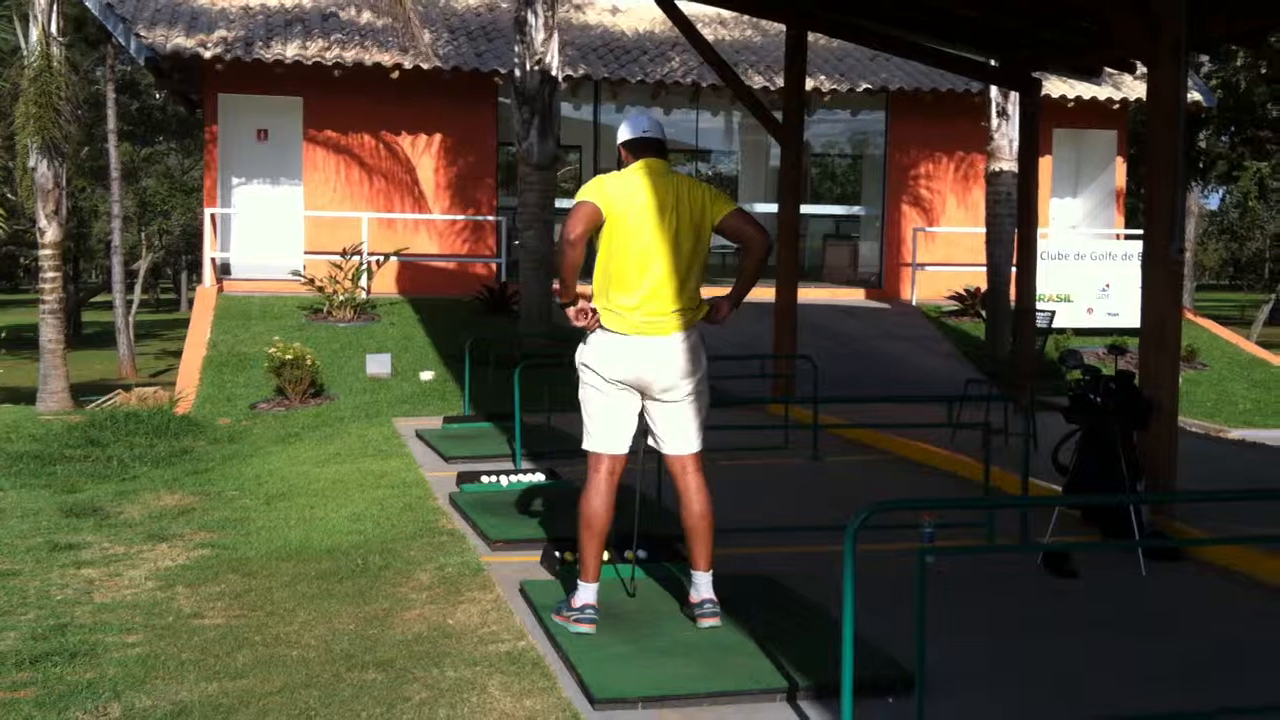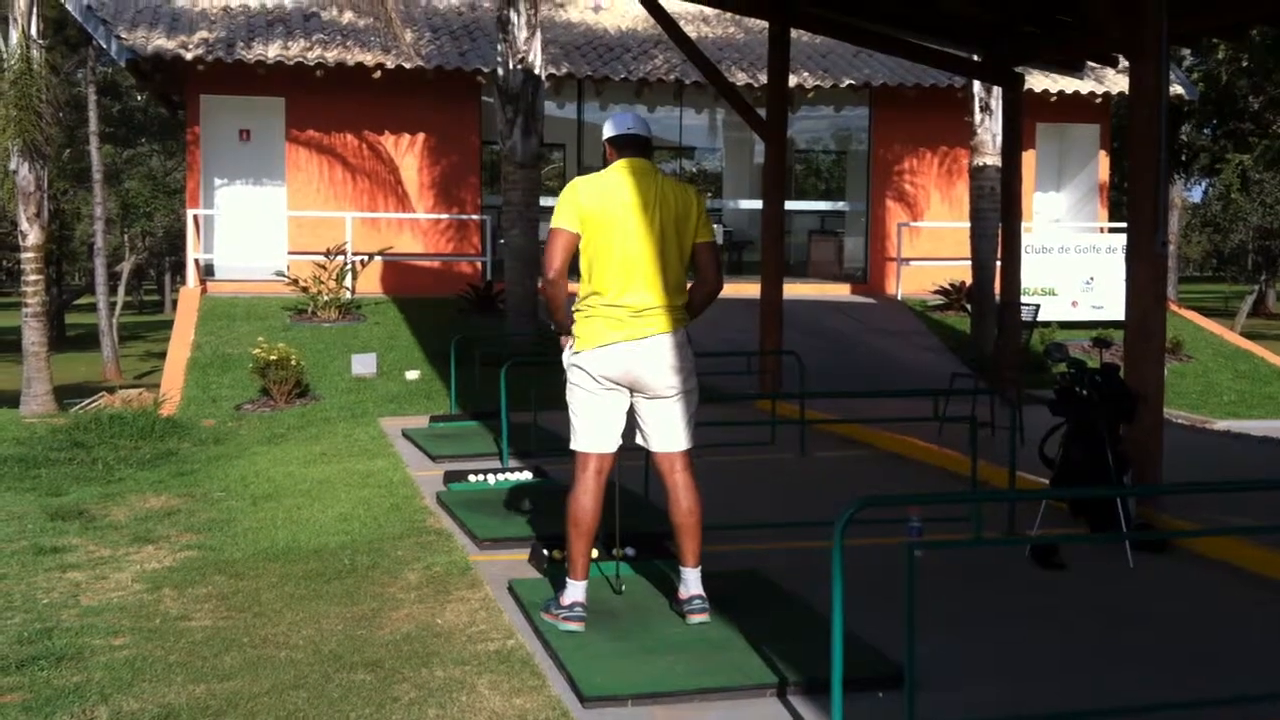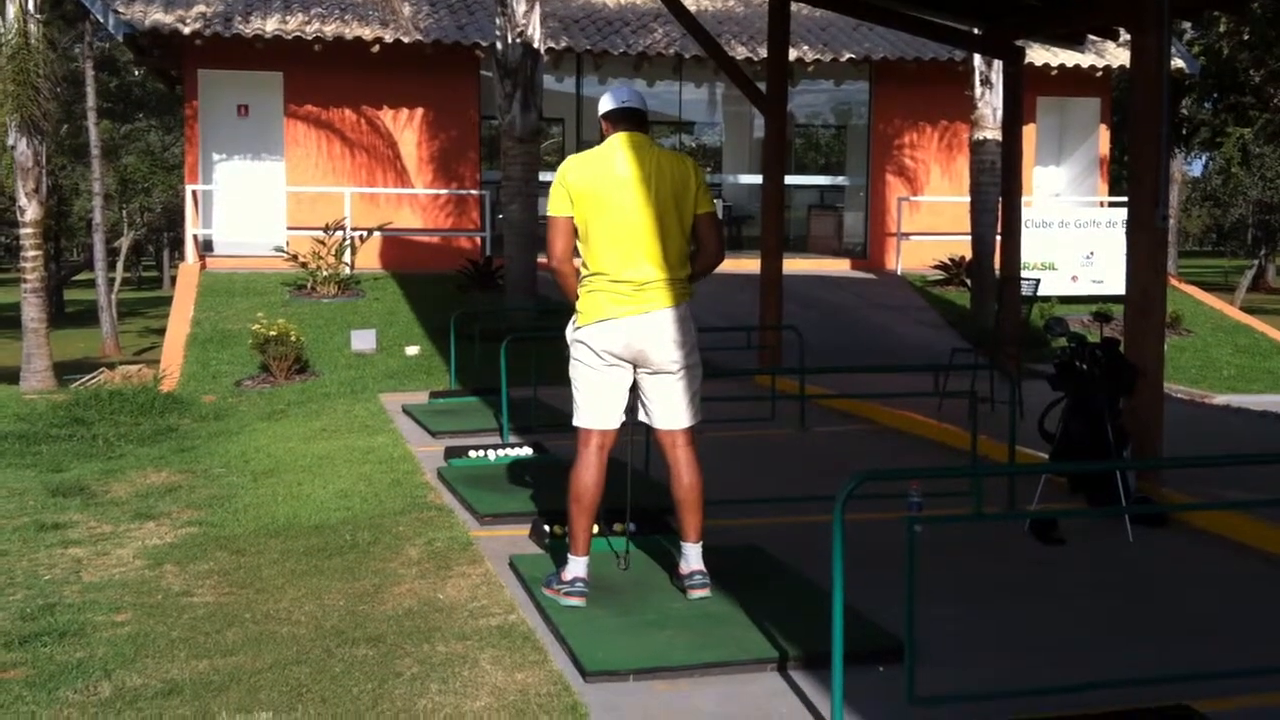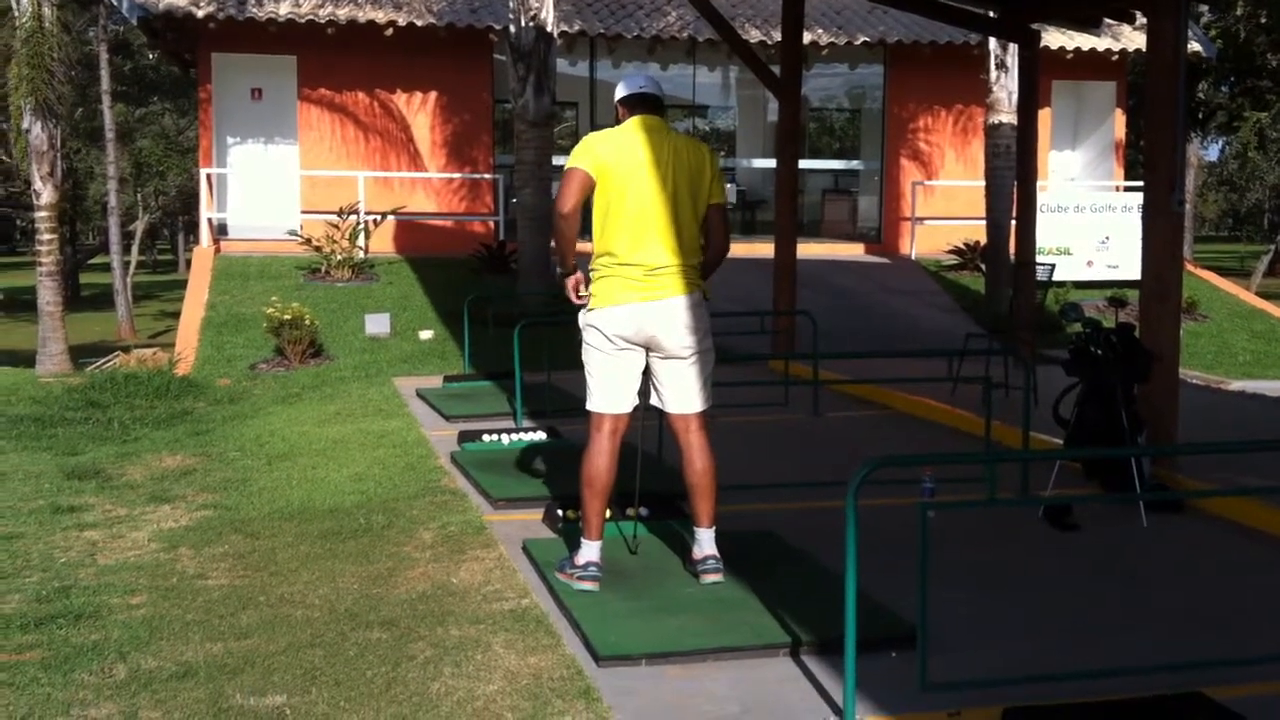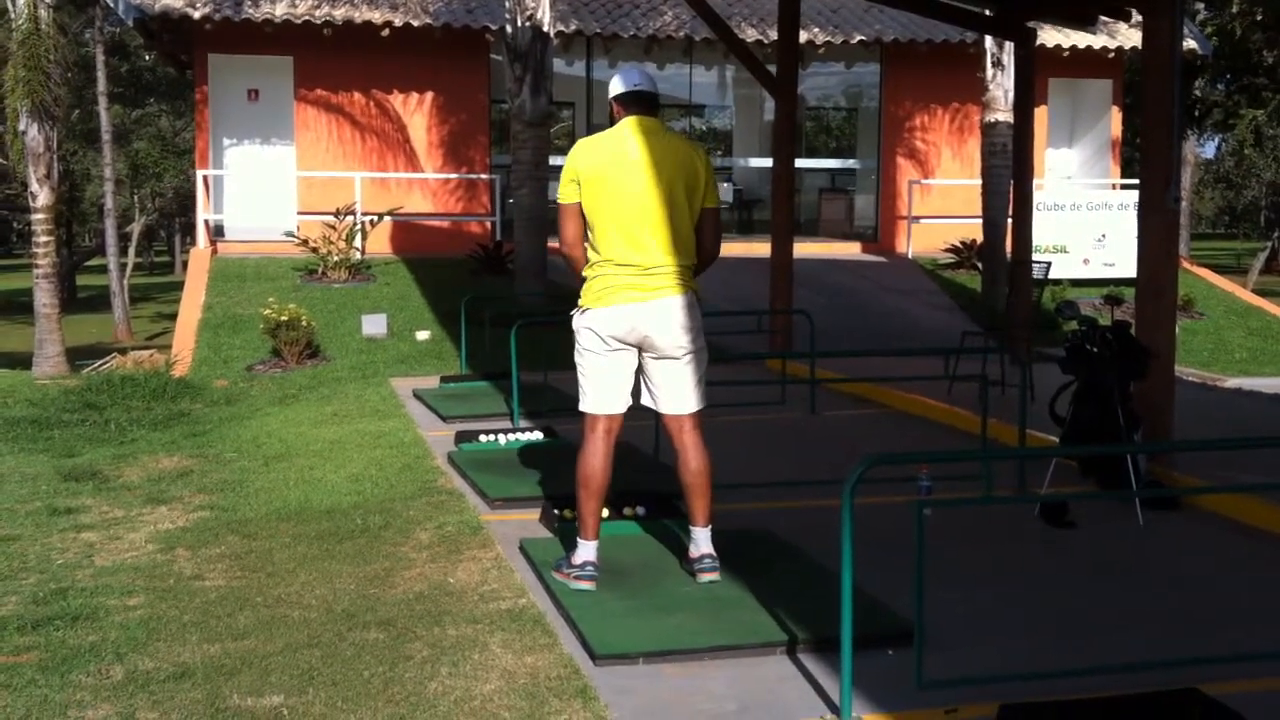
dt=1s
person 1, frame 1
left shoulder: (604, 186)
right shoulder: (699, 193)
left elbow: (573, 235)
right elbow: (759, 240)
left wrist: (569, 299)
right wrist: (730, 301)
left hip: (612, 346)
right hip: (677, 347)
left knee: (603, 471)
right knee: (688, 470)
left ankle: (585, 599)
right ankle: (704, 594)
person 1, frame 2
left shoulder: (582, 190)
right shoulder: (686, 196)
left elbow: (553, 272)
right elbow: (710, 281)
left wrist: (564, 326)
left hip: (596, 347)
right hip: (664, 345)
left knee: (590, 470)
right knee: (677, 467)
left ankle: (574, 596)
right ankle: (692, 590)
person 1, frame 3
left shoulder: (575, 168)
right shoulder: (683, 167)
left elbow: (558, 259)
right elbow: (712, 249)
left hip: (600, 323)
right hip: (668, 319)
left knee: (593, 446)
right knee: (679, 443)
left ankle: (575, 572)
right ankle: (694, 565)
person 1, frame 4
left shoulder: (597, 144)
right shoulder: (700, 153)
left elbow: (565, 208)
right elbow: (718, 242)
left wrist: (568, 268)
left hip: (613, 305)
right hip: (679, 303)
left knee: (605, 429)
right knee: (691, 427)
left ankle: (589, 556)
right ankle: (706, 549)
person 1, frame 5
left shoulder: (585, 152)
right shoulder: (692, 155)
left elbow: (571, 243)
right elbow: (709, 247)
left hip: (605, 307)
right hip: (672, 305)
left knee: (599, 430)
right knee: (685, 427)
left ankle: (585, 555)
right ankle: (702, 548)
